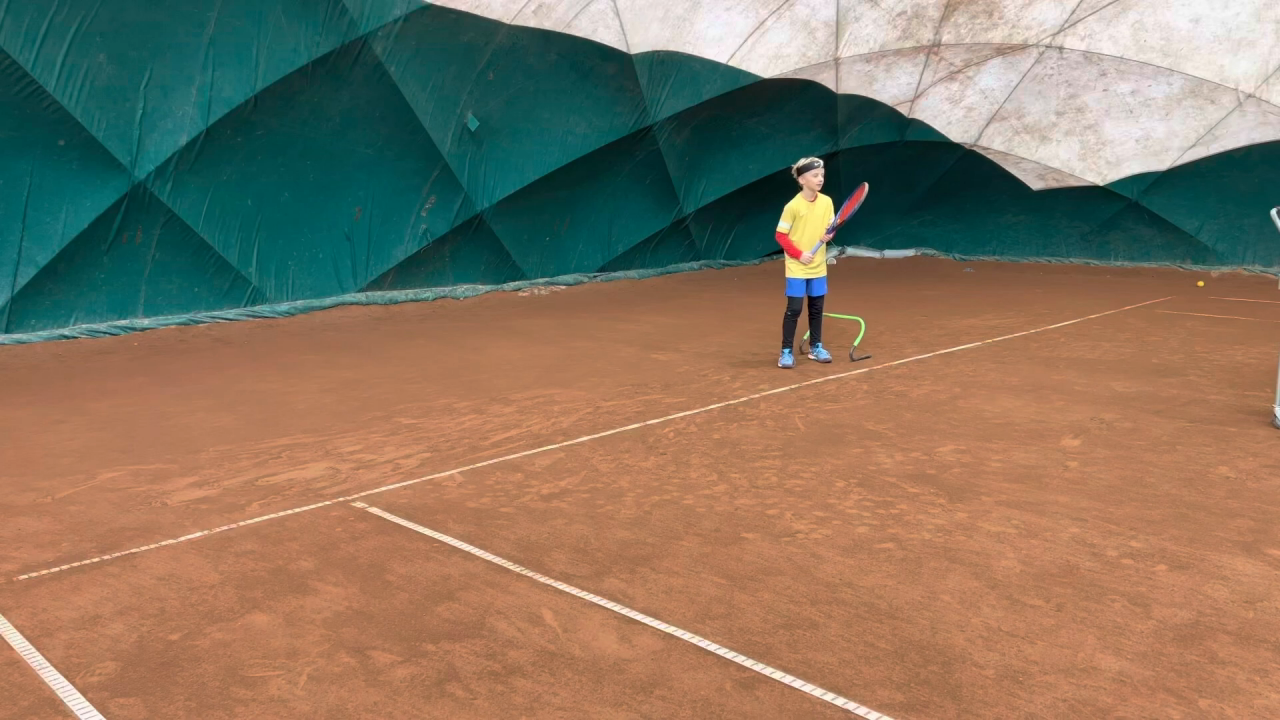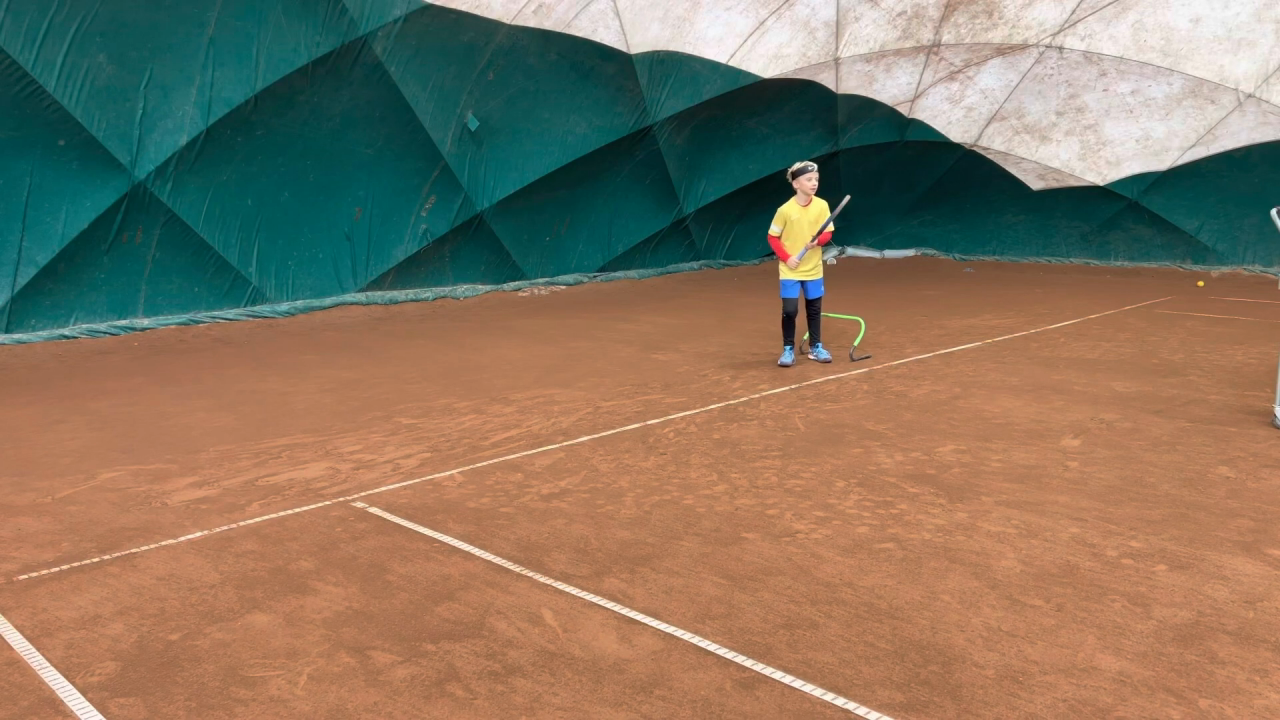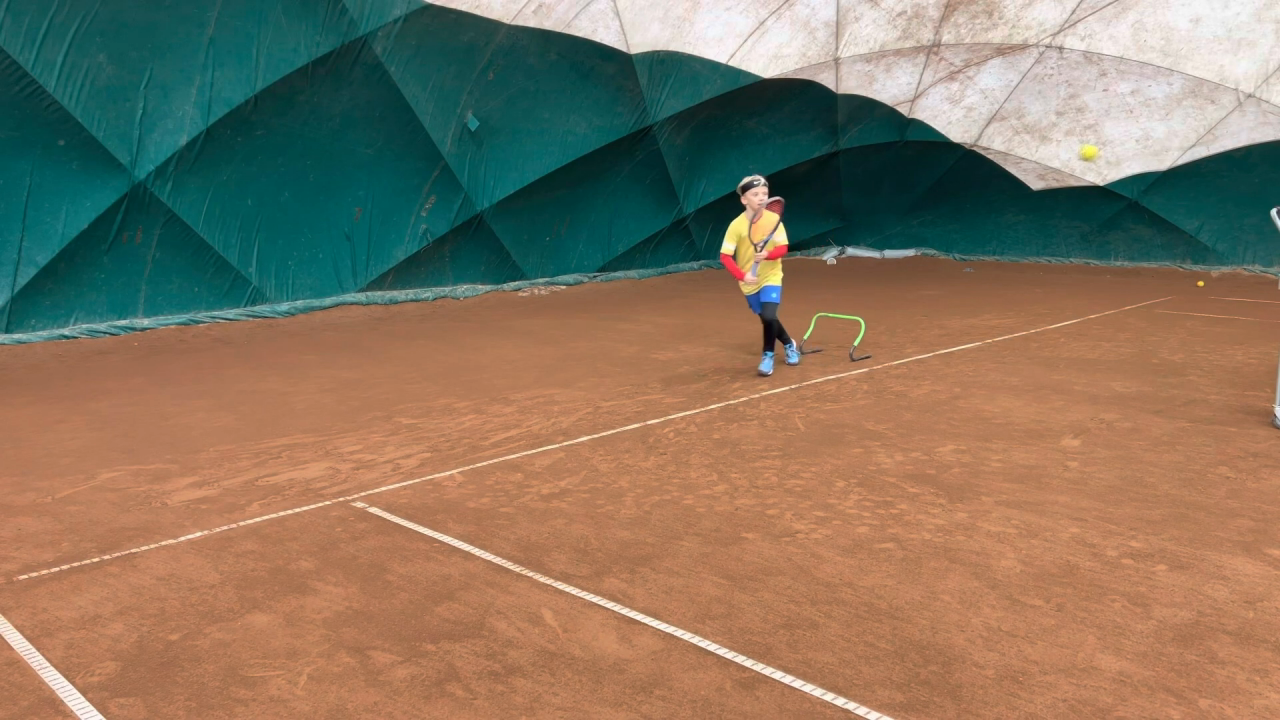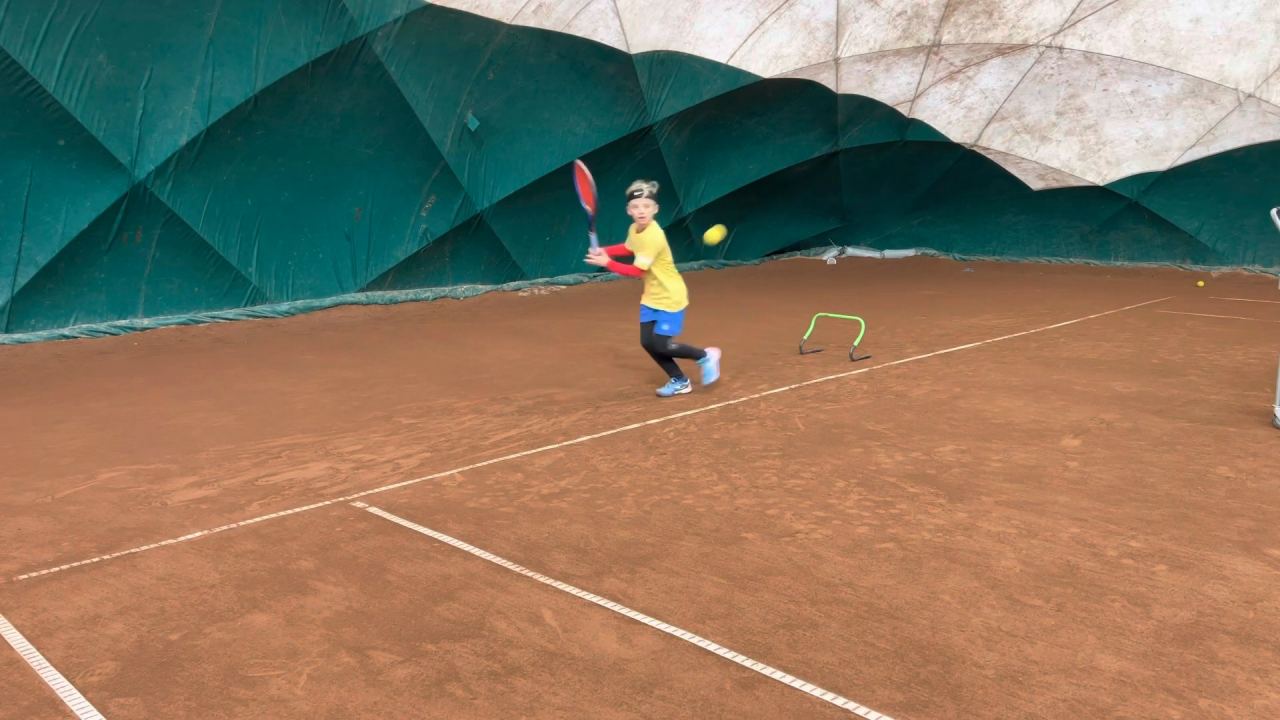
dt=0.4s
person 1, frame 1
left shoulder: (826, 202)
right shoulder: (793, 206)
left elbow: (830, 228)
right elbow: (780, 235)
left wrist: (828, 235)
right wrist: (799, 254)
left hip: (818, 267)
right hip: (797, 268)
left knee: (816, 307)
right knee: (794, 309)
left ankle: (816, 347)
right ankle: (786, 351)
person 1, frame 2
left shoulder: (822, 206)
right shoulder: (785, 210)
left elbow: (827, 233)
right elbow: (772, 237)
left wrist: (817, 241)
right wrist: (786, 258)
left hip: (813, 269)
right hip: (790, 270)
left knee: (814, 309)
right knee: (790, 310)
left ankle: (815, 347)
right ankle: (788, 349)
person 1, frame 3
left shoulder: (773, 219)
right shoulder: (736, 225)
left elbow: (783, 248)
right elbow: (725, 256)
left wrist: (767, 254)
right wrist: (742, 276)
left hip: (770, 277)
right hip: (750, 282)
left knee: (770, 317)
right knee: (767, 320)
left ankle: (768, 355)
right ankle: (789, 345)
person 1, frame 4
left shoulder: (652, 236)
right shoulder: (634, 229)
left elbow: (638, 271)
right elbow: (628, 249)
left wrist: (607, 263)
right wrist: (604, 251)
left hip: (671, 297)
right hip: (653, 296)
left knee: (662, 347)
right knee: (648, 343)
left ankle: (705, 356)
right ankle: (679, 381)
